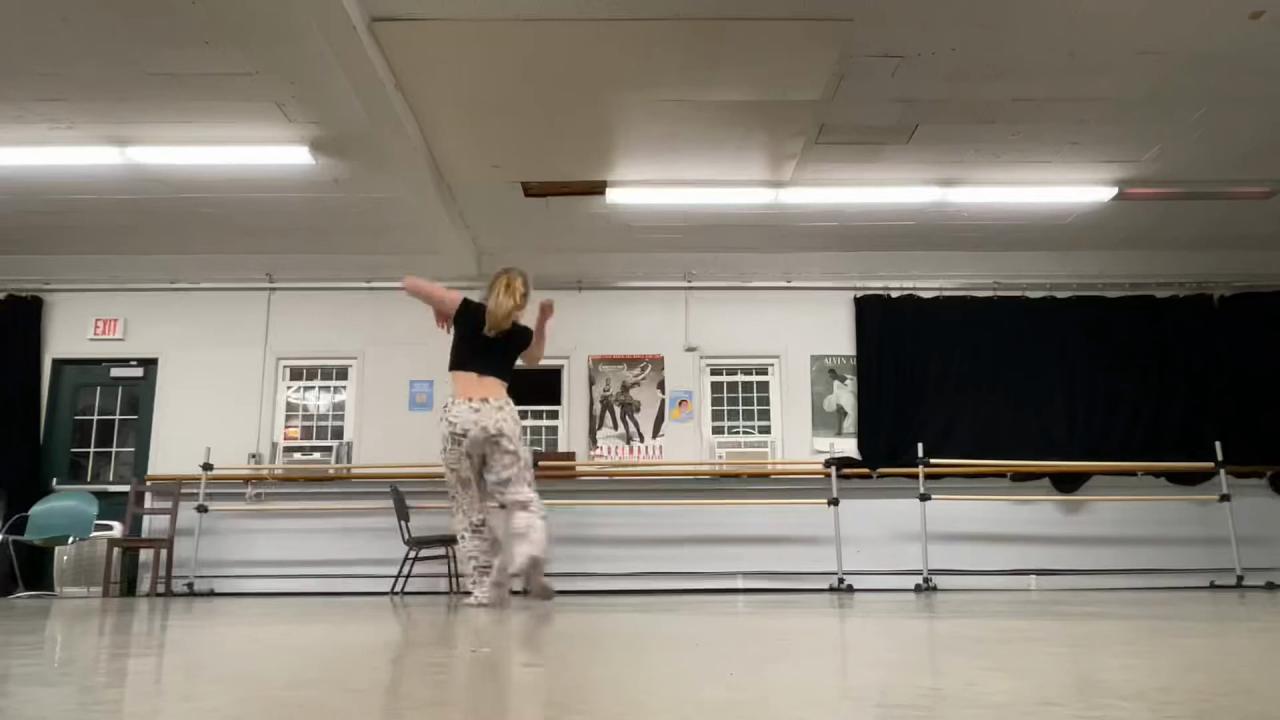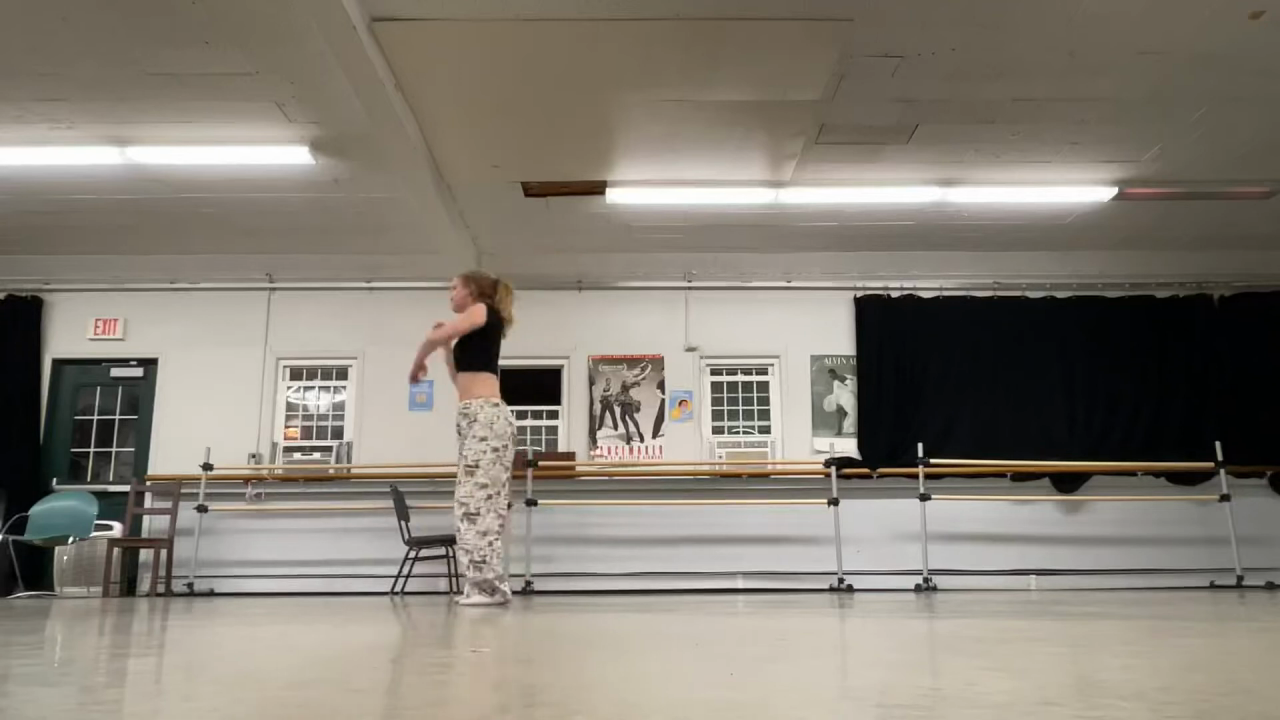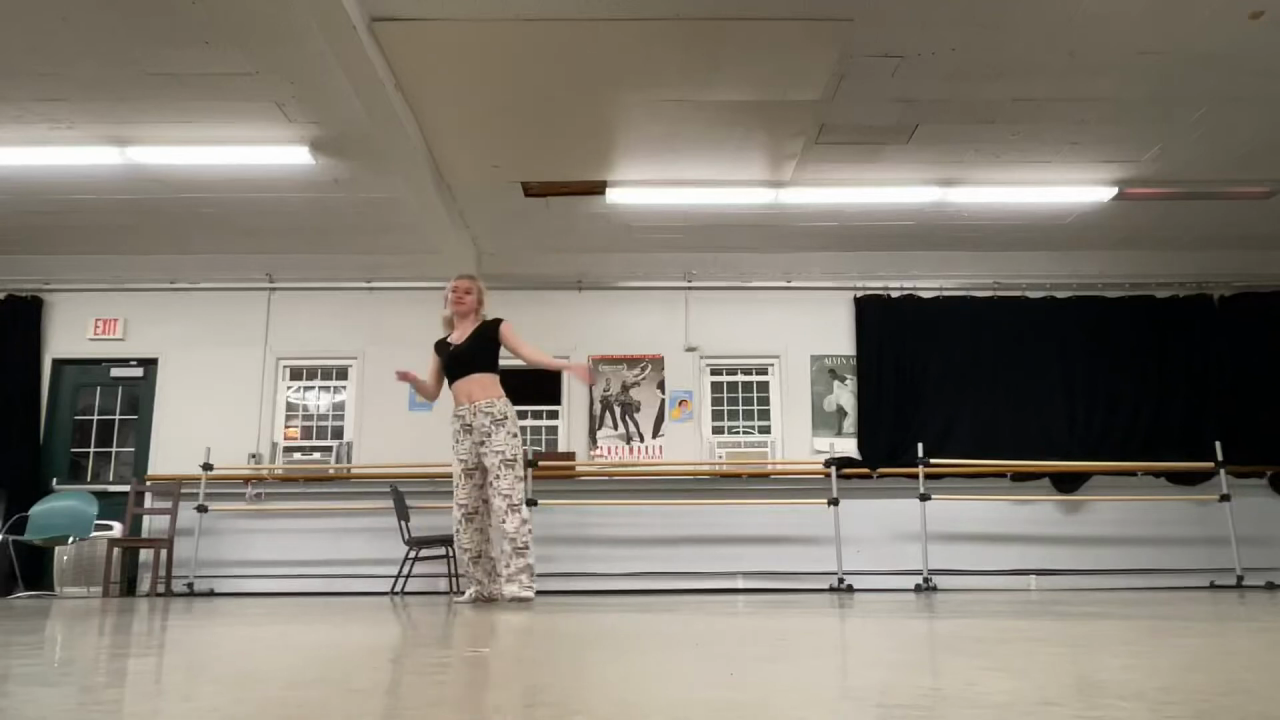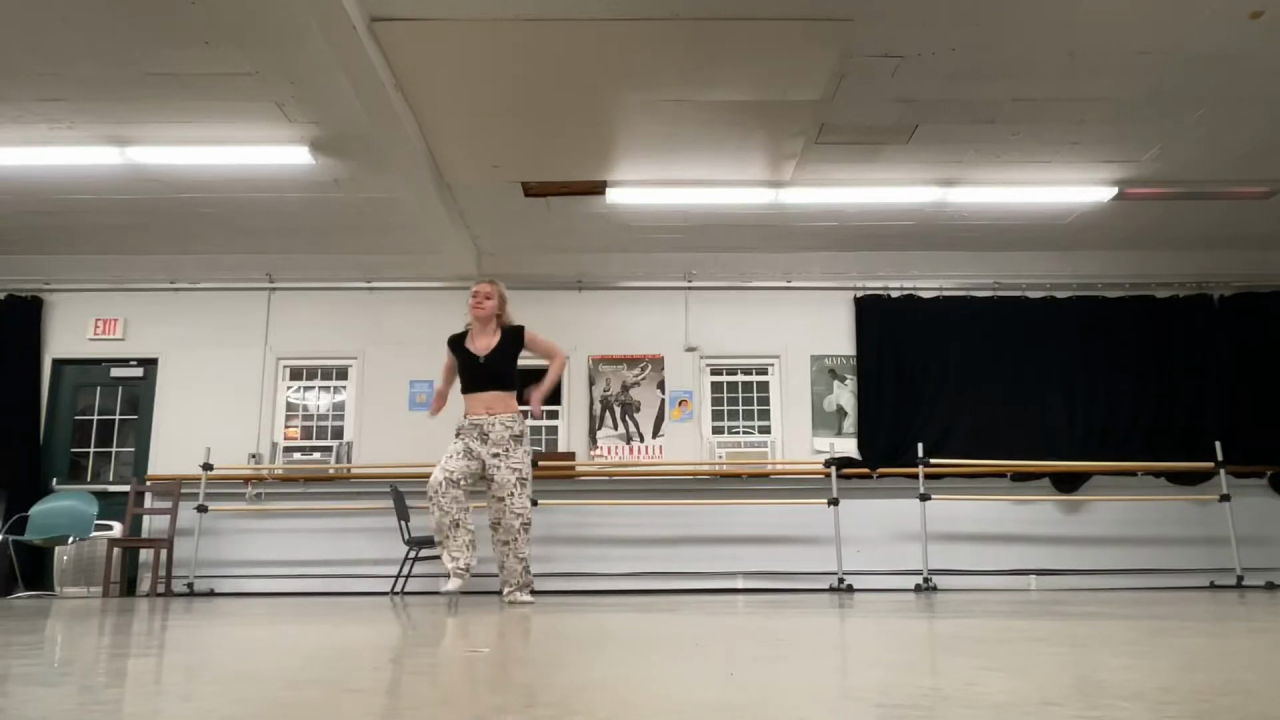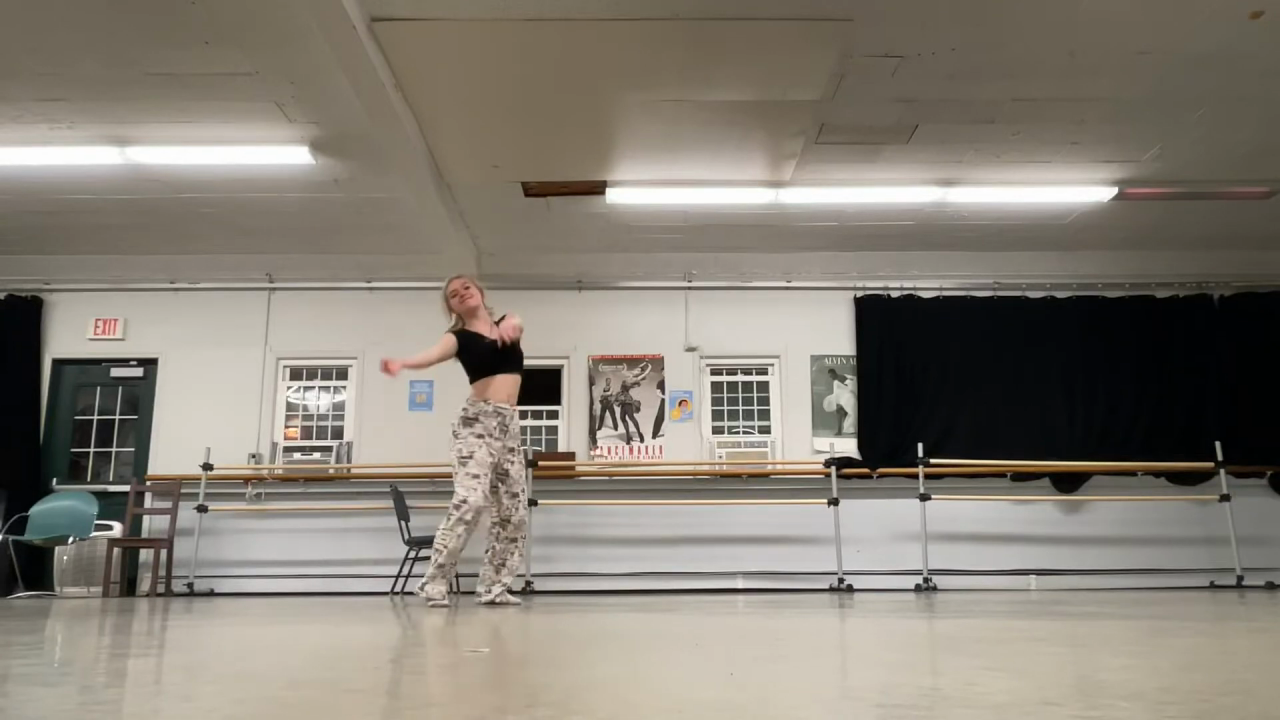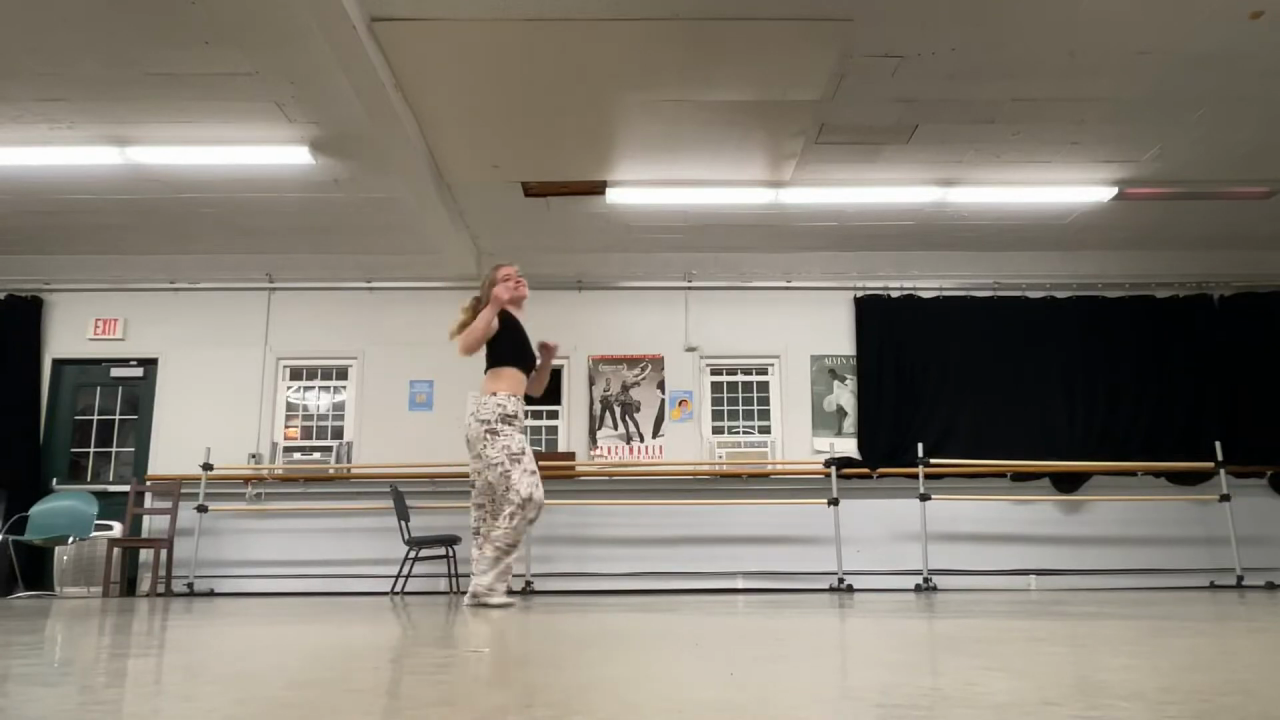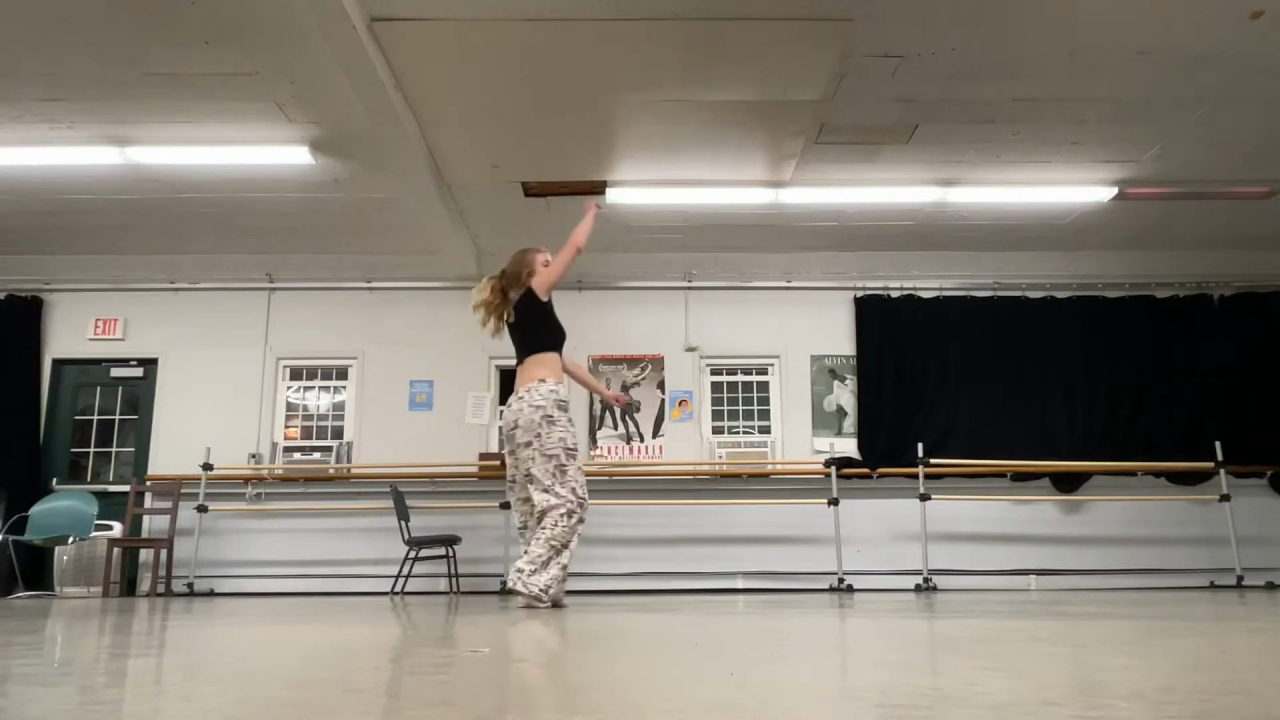
dt=0.4s
person 1, frame 1
left shoulder: (468, 311)
right shoulder: (522, 332)
left elbow: (411, 284)
right elbow: (535, 356)
left wrist: (439, 309)
right wrist: (543, 323)
left hip: (458, 415)
right hip: (500, 414)
left knee: (470, 507)
right knee: (520, 497)
left ankle: (483, 587)
right ankle: (527, 559)
person 1, frame 2
left shoulder: (482, 312)
right shoulder: (471, 333)
left elbow: (440, 336)
right elbow: (460, 378)
left wrist: (418, 362)
right wrist: (441, 341)
left hip: (485, 417)
right hip: (469, 420)
left knee: (476, 505)
right knee: (472, 505)
left ankle: (488, 587)
right ankle: (484, 584)
person 1, frame 3
left shoulder: (493, 328)
right shoulder: (443, 346)
left elbow: (531, 356)
right elbow: (432, 392)
left wrist: (568, 365)
right wrist: (412, 379)
left hip: (497, 418)
right hip: (462, 425)
left knee: (507, 500)
right knee: (467, 509)
left ankle: (519, 579)
right ankle: (485, 584)
person 1, frame 4
left shoulder: (513, 334)
right shoulder: (457, 342)
left elbow: (558, 356)
left wrist: (540, 390)
right wrist: (440, 395)
left hip: (510, 434)
right hip: (470, 432)
left knee: (510, 515)
right knee: (440, 485)
left ankle: (516, 586)
right ankle: (459, 569)
person 1, frame 5
left shoulder: (504, 325)
right shoulder: (458, 336)
left elbow: (515, 330)
right elbow: (430, 357)
left wrist: (510, 328)
right wrist: (402, 364)
left hip: (509, 425)
right hip: (476, 421)
left knee: (512, 511)
right knee: (469, 502)
left ankle: (493, 587)
right ankle: (433, 584)
person 1, frame 6
left shoulder: (517, 331)
right shoulder: (498, 315)
left elbow: (522, 383)
right elbow: (467, 346)
left wrist: (546, 360)
right wrist: (494, 303)
left hip: (506, 419)
right hip: (495, 417)
left knee: (491, 509)
right knee: (527, 495)
left ankle: (483, 589)
right ankle: (488, 584)
person 1, frame 7
left shoulder: (516, 316)
right shoulder: (532, 296)
left elbow: (558, 362)
right elbow: (574, 247)
left wrist: (603, 392)
right wrist: (590, 213)
left hip: (518, 408)
right hip: (542, 404)
left knee: (536, 506)
right knee: (568, 499)
left ankle: (541, 584)
right ankle: (530, 578)
